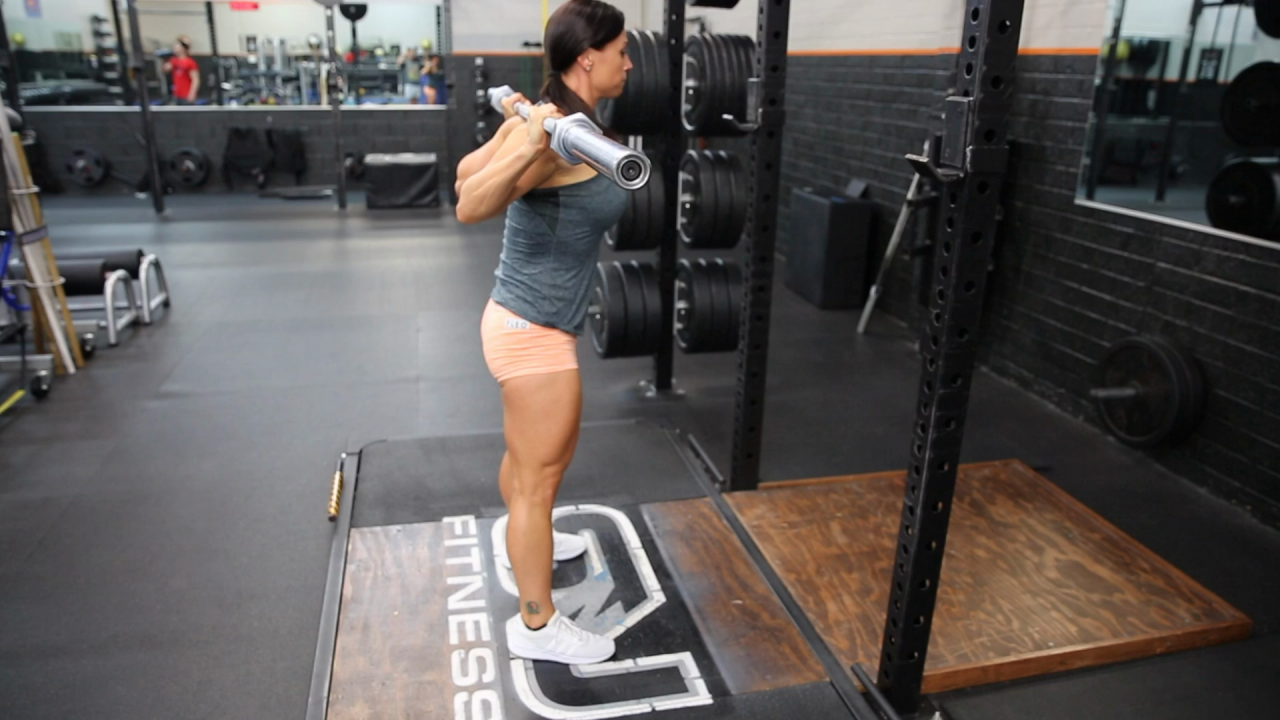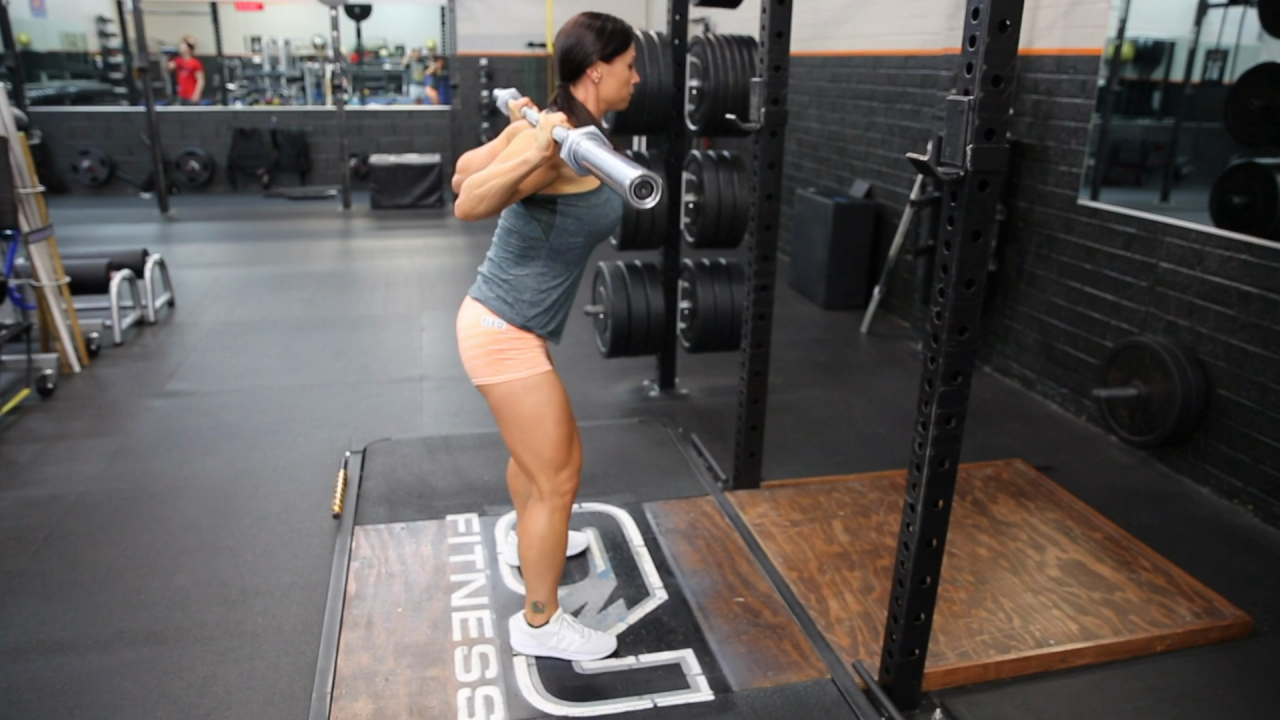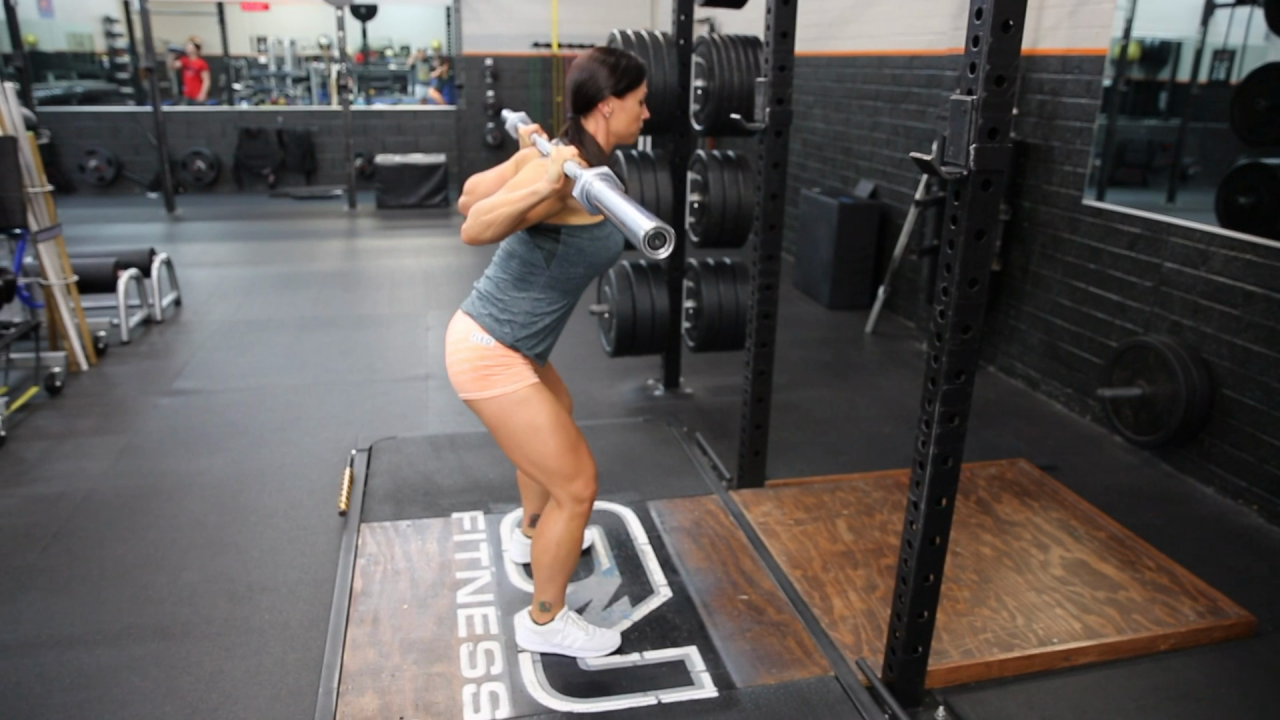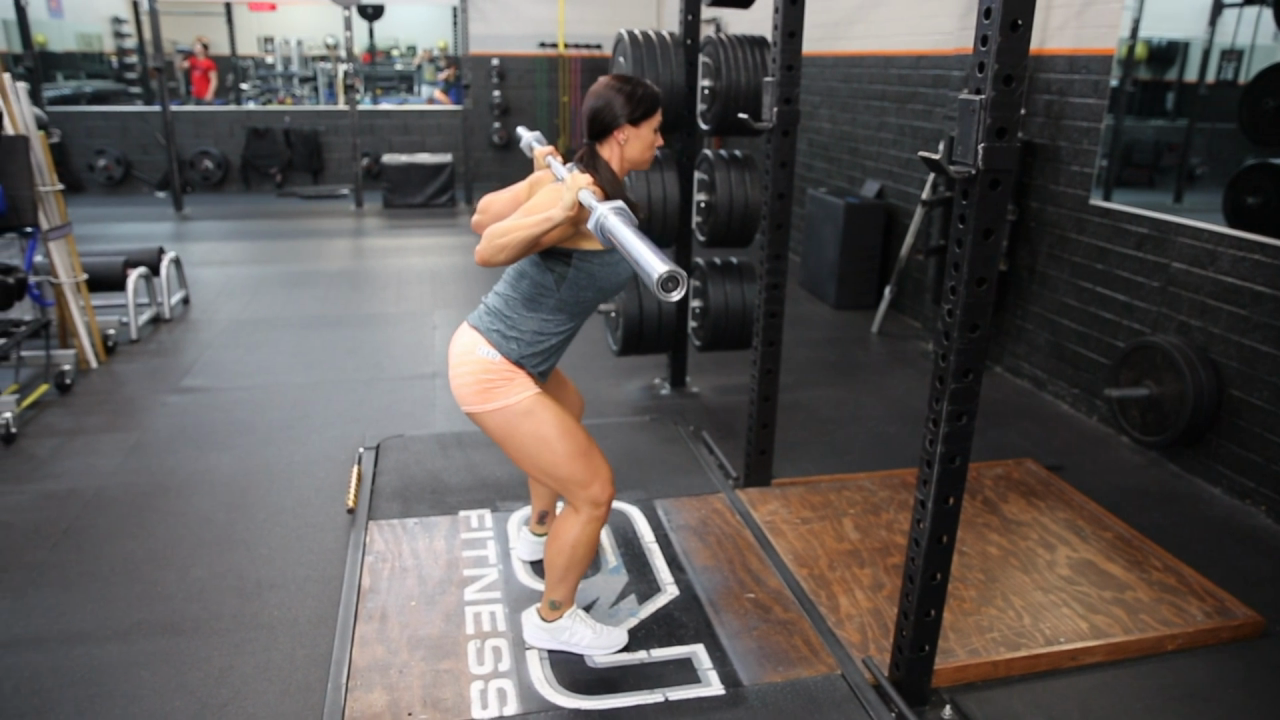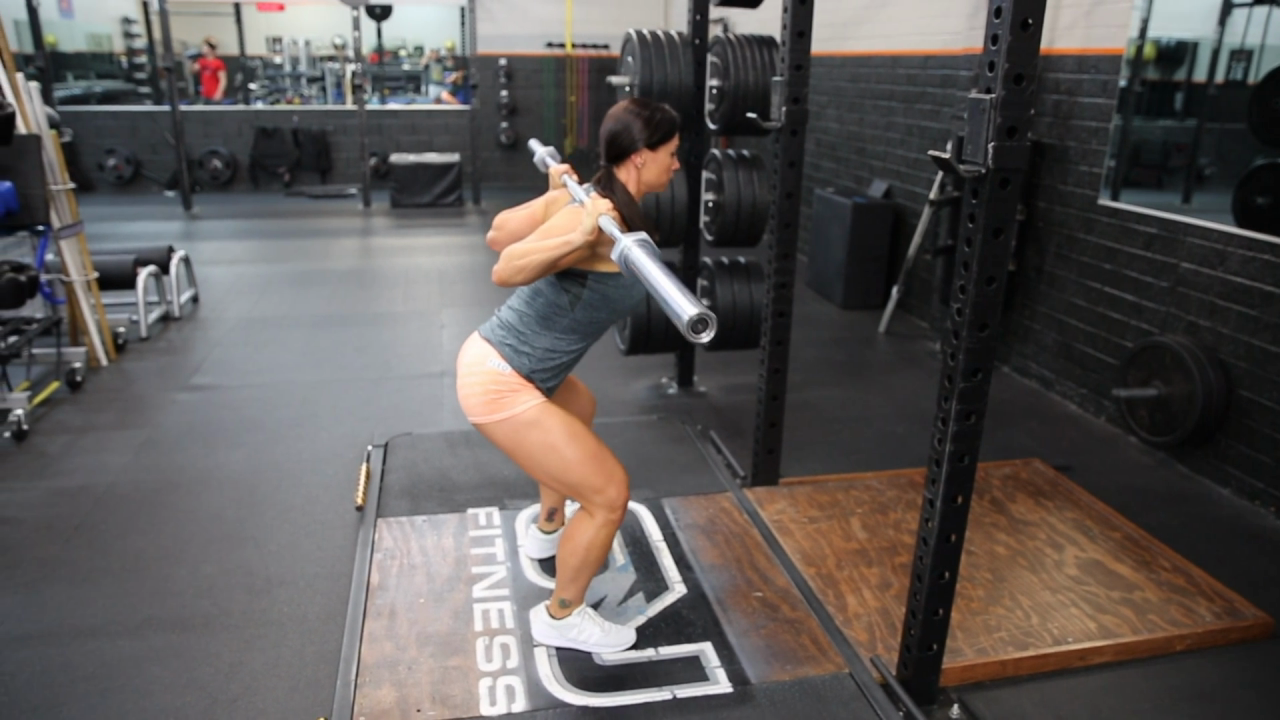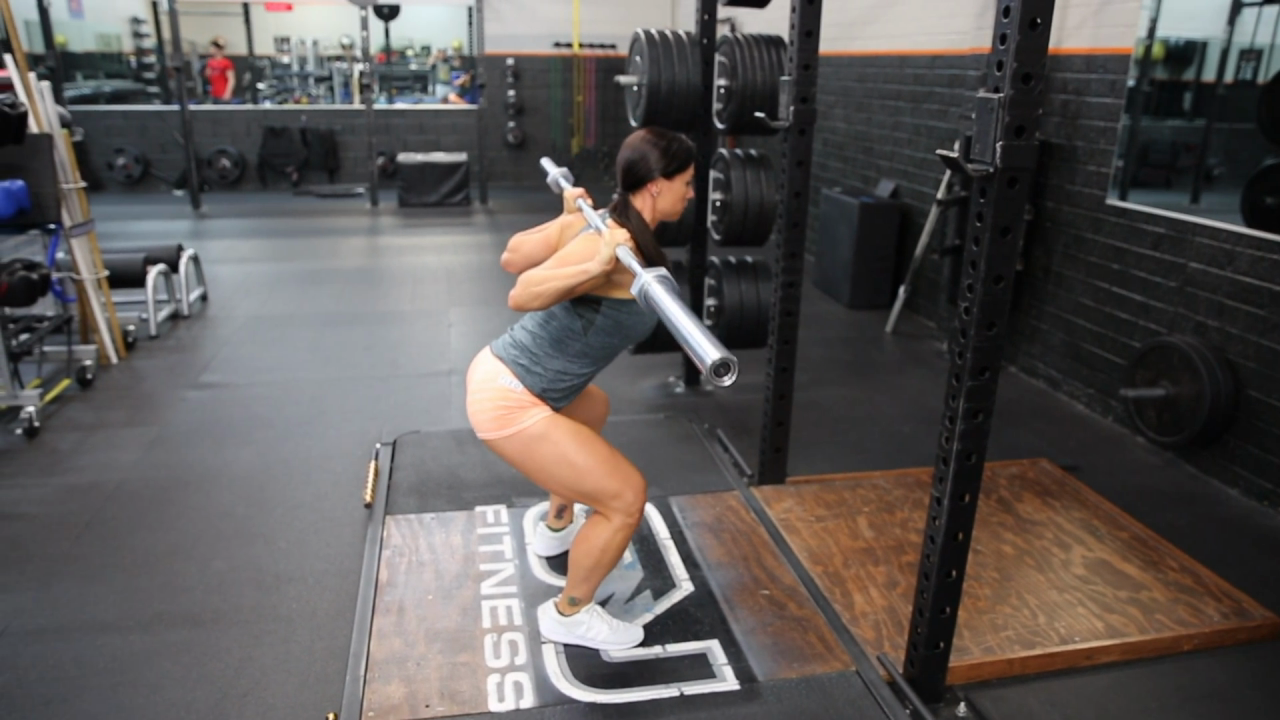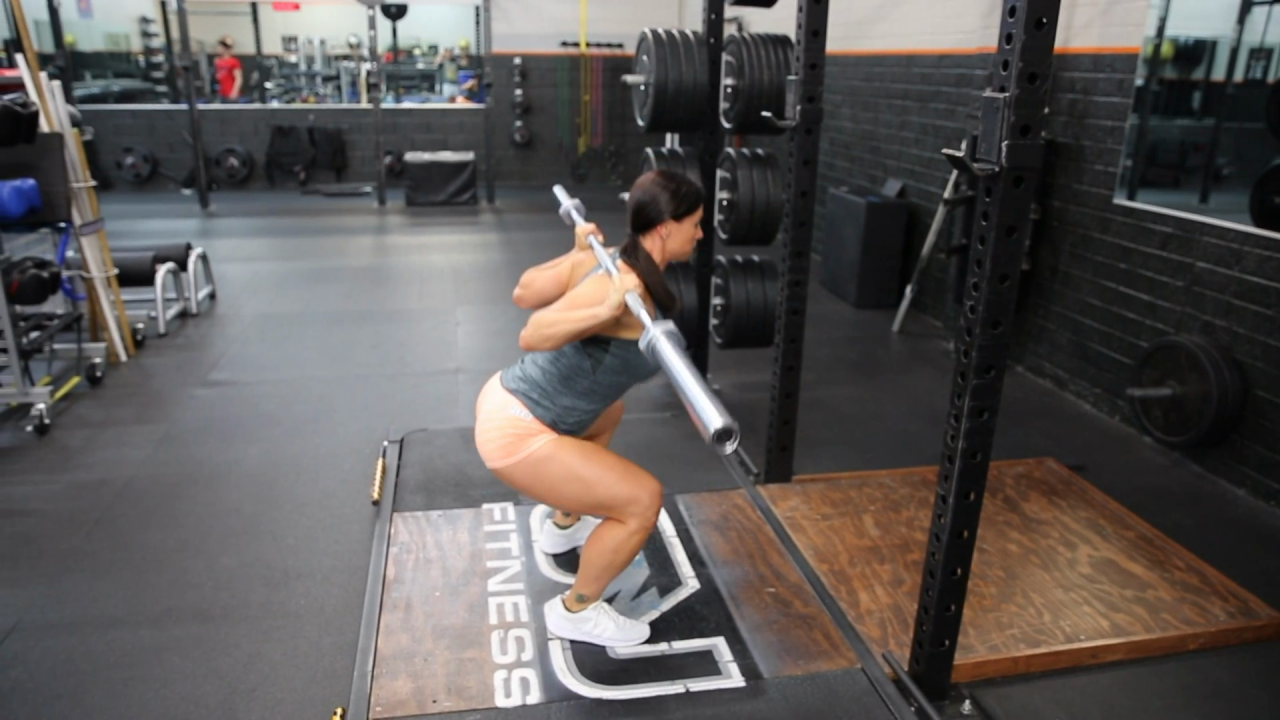
dt=0.4s
person 1, frame 1
left shoulder: (543, 119)
right shoulder: (560, 136)
left elbow: (464, 178)
right elbow: (470, 207)
left wrist: (513, 126)
right wrist: (527, 148)
left hip: (521, 318)
right hip: (536, 331)
left knee: (528, 450)
right knee: (539, 479)
left ankle: (525, 543)
right ankle: (536, 626)
person 1, frame 2
left shoulder: (547, 126)
right shoulder: (563, 145)
left elbow: (462, 175)
right elbow: (469, 205)
left wrist: (520, 131)
right wrist: (534, 154)
left hip: (501, 320)
right hip: (507, 335)
left knee: (537, 444)
right knee: (558, 481)
left ankle: (526, 538)
right ankle: (539, 624)
person 1, frame 3
left shoulder: (555, 157)
right shoulder: (569, 175)
left elbow: (468, 199)
right elbow: (475, 229)
left wrist: (527, 154)
right wrist: (541, 187)
left hip: (494, 338)
right hip: (492, 356)
left knee: (557, 416)
right knee: (576, 487)
left ankle: (531, 534)
right ankle: (545, 620)
person 1, frame 4
left shoulder: (567, 179)
right shoulder: (585, 201)
left elbow: (482, 218)
right elbow: (488, 251)
left wrist: (540, 176)
right wrist: (557, 212)
left hip: (494, 350)
right hip: (494, 371)
left knee: (569, 412)
right knee: (593, 491)
left ankle: (539, 531)
right ankle: (553, 619)
person 1, frame 5
left shoulder: (577, 198)
right shoulder: (598, 220)
left elbow: (498, 236)
right elbow: (505, 270)
left wrist: (555, 194)
right wrist: (578, 237)
left hip: (498, 359)
right hip: (500, 383)
left knee: (581, 410)
right knee: (608, 493)
left ankle: (549, 529)
right ankle: (561, 617)
person 1, frame 6
left shoulder: (592, 224)
right shoulder: (607, 242)
left elbow: (511, 257)
right elbow: (521, 295)
left wrist: (566, 217)
right wrist: (595, 267)
left hip: (502, 375)
right hip: (508, 402)
left knee: (593, 411)
right knee: (625, 497)
left ankle: (558, 527)
right ankle: (569, 615)
person 1, frame 7
left shoulder: (604, 261)
right shoulder: (619, 283)
left elbow: (523, 293)
right elbow: (532, 336)
left wrist: (577, 251)
right wrist: (605, 311)
left hip: (508, 402)
right hip: (514, 433)
left knee: (608, 411)
right knee: (642, 500)
left ankle: (564, 525)
right ankle: (576, 611)
